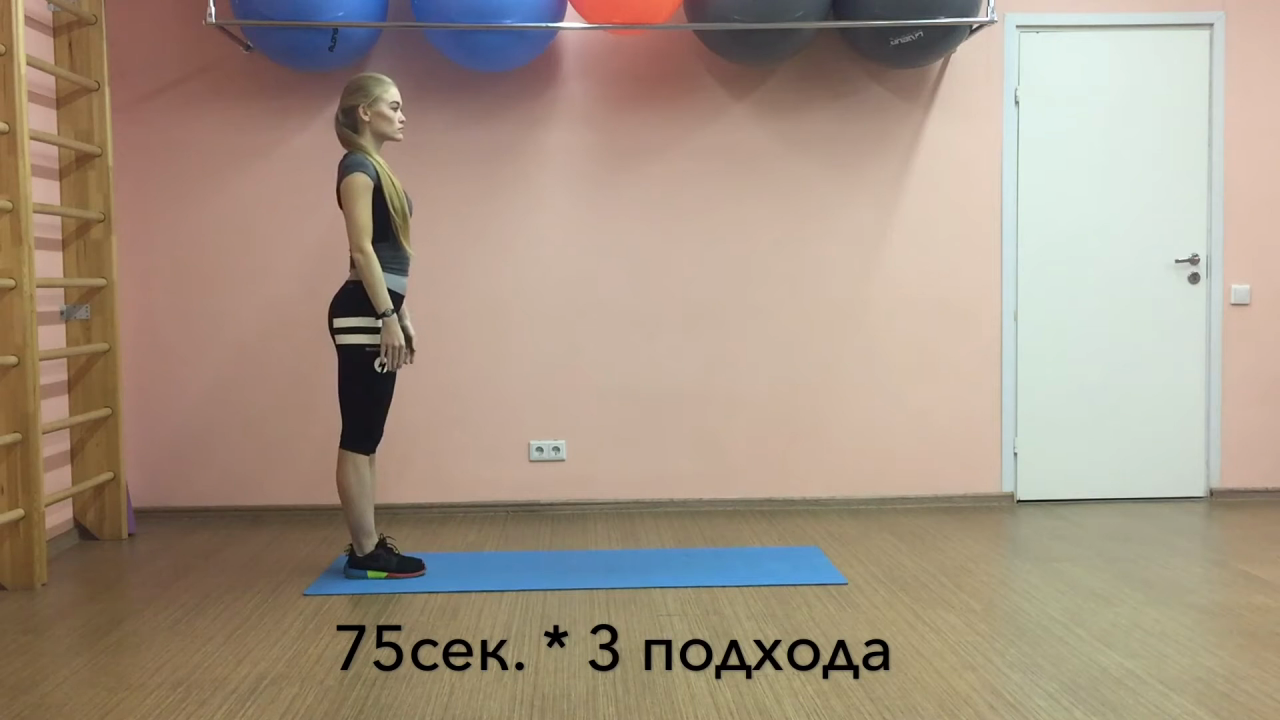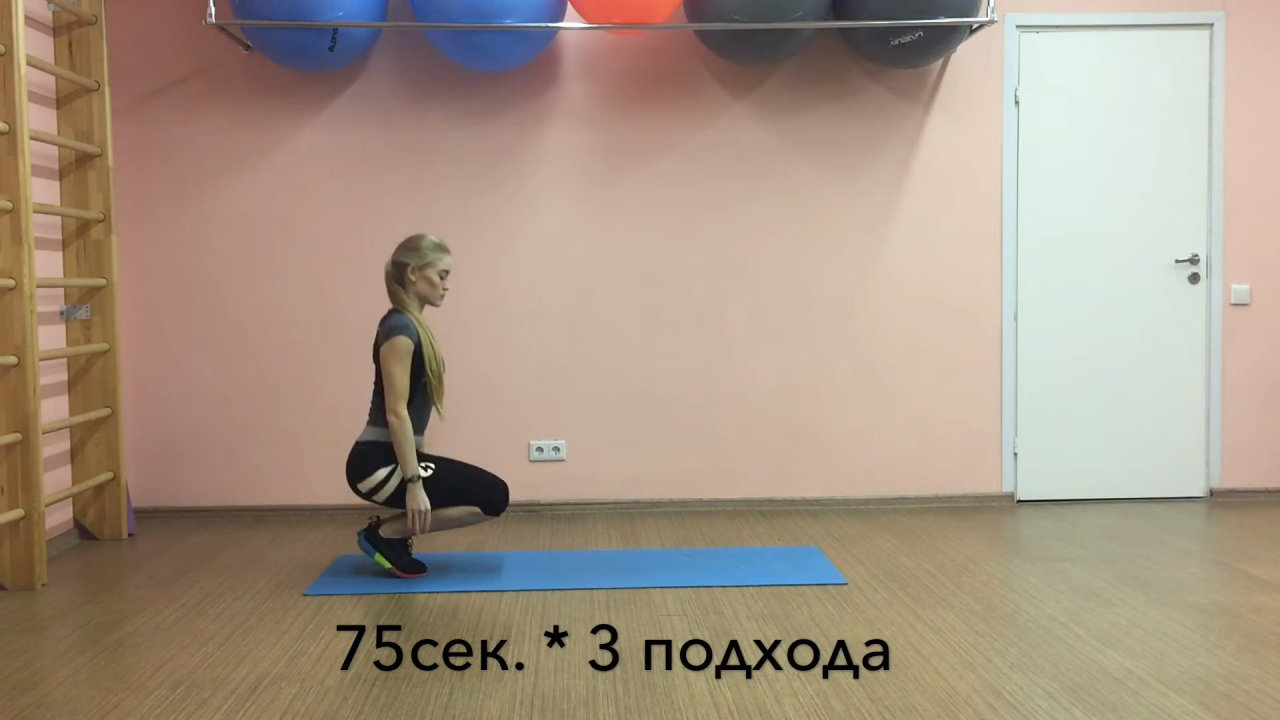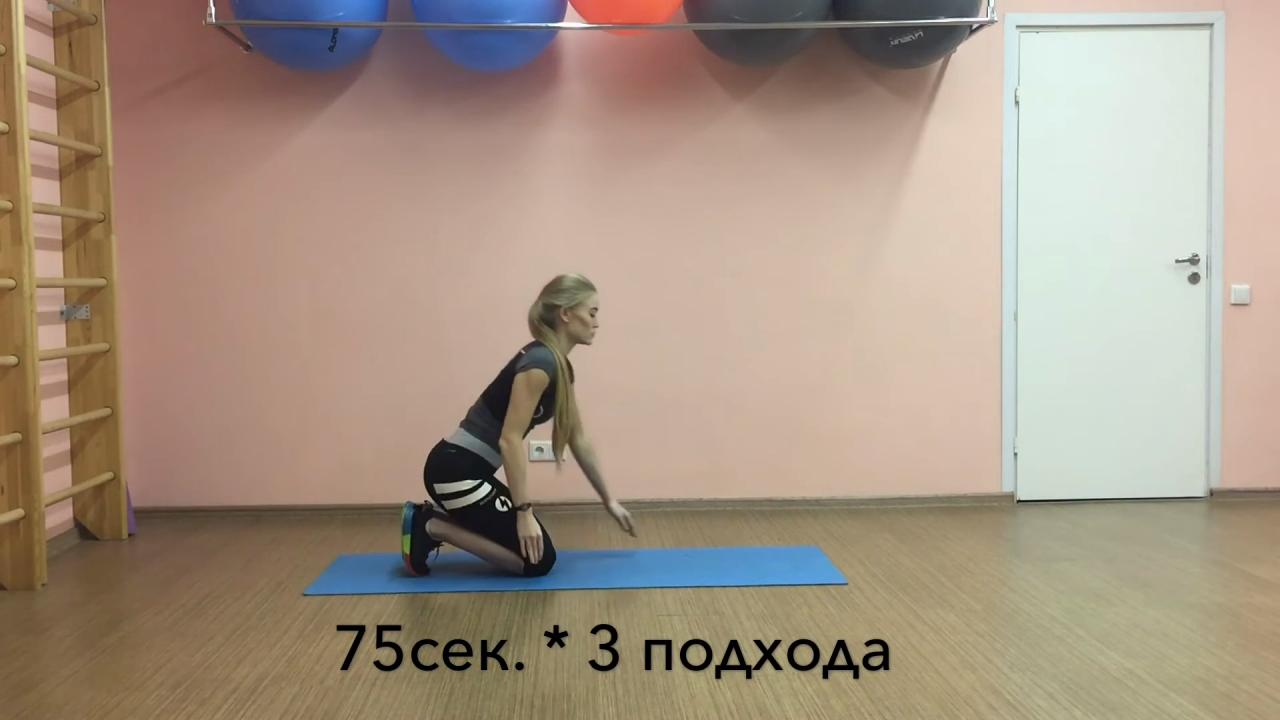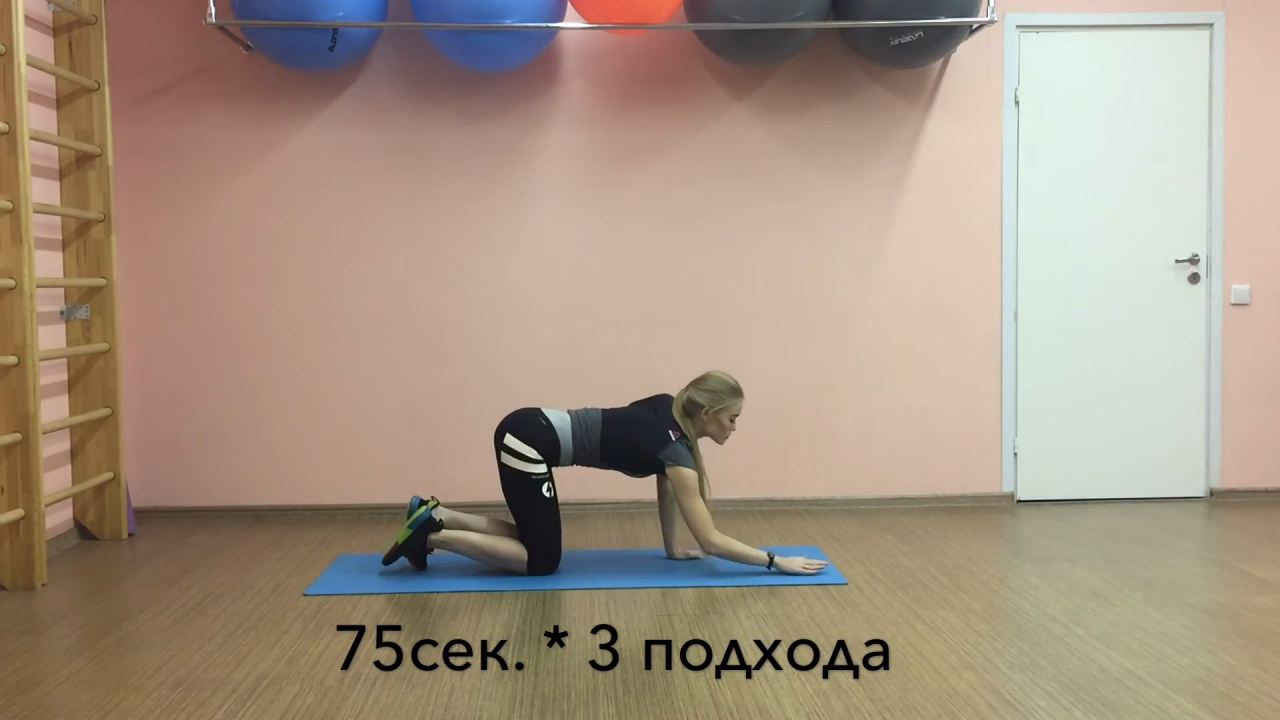
dt=1s
person 1, frame 1
left shoulder: (374, 167)
right shoulder: (357, 167)
right elbow: (363, 250)
left wrist: (402, 316)
right wrist: (388, 317)
left hip: (377, 310)
right hip: (363, 313)
left knee: (367, 437)
right knee: (359, 438)
left ankle: (369, 546)
right ankle: (365, 553)
person 1, frame 2
left shoulder: (409, 324)
right shoulder: (399, 329)
right elbow: (396, 413)
left wrist: (415, 471)
right wrist: (414, 484)
left hip: (387, 457)
right hip: (378, 463)
left knee: (486, 492)
right knee: (493, 496)
left ankle: (392, 532)
right ankle: (386, 533)
person 1, frame 3
left shoulder: (558, 364)
right shoulder: (541, 362)
left elbow: (578, 439)
right elbow: (510, 440)
left wrist: (609, 500)
right wrist: (524, 512)
left hip: (468, 470)
right hip: (456, 471)
left knee: (533, 549)
right knee: (538, 559)
left ankle: (430, 519)
right ankle: (432, 527)
person 1, frame 4
left shoulder: (670, 410)
right shoulder: (675, 448)
left elbow: (665, 488)
right elbow: (711, 541)
left wrist: (673, 549)
right wrist: (777, 561)
left hip: (524, 430)
right hip: (528, 441)
left knee: (536, 544)
right knee: (542, 562)
left ankle: (438, 516)
right ankle: (433, 535)
